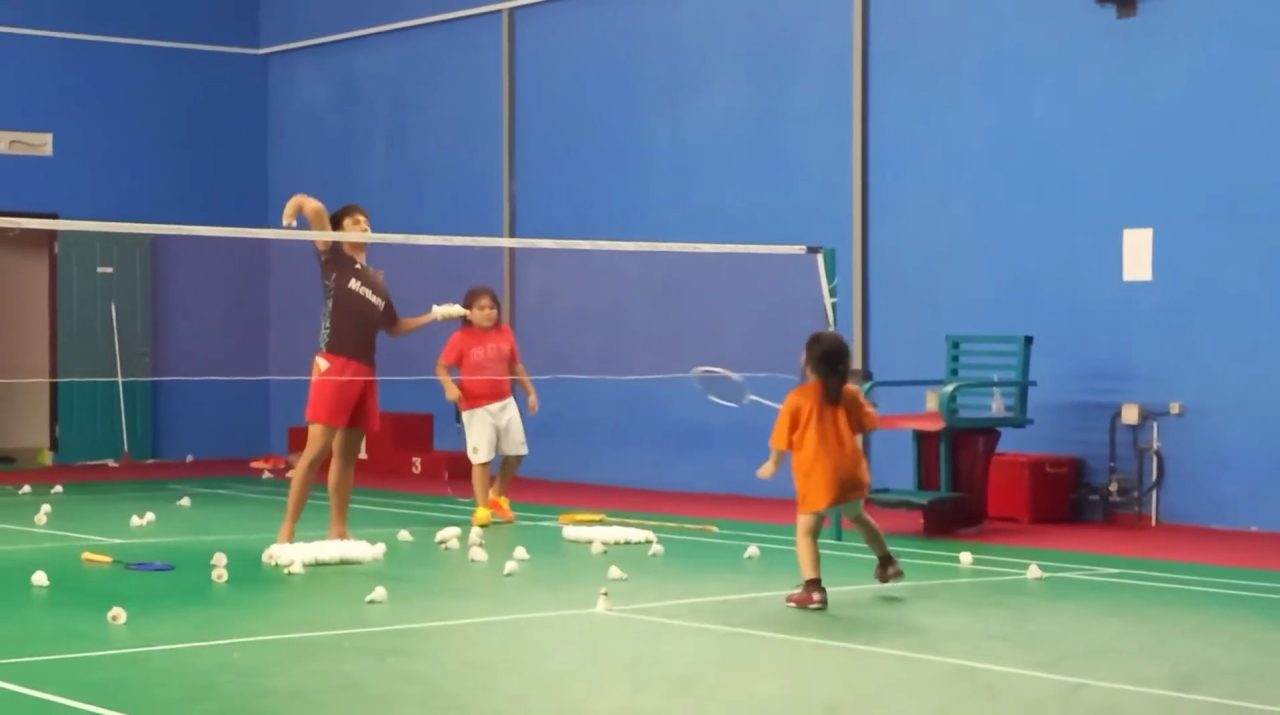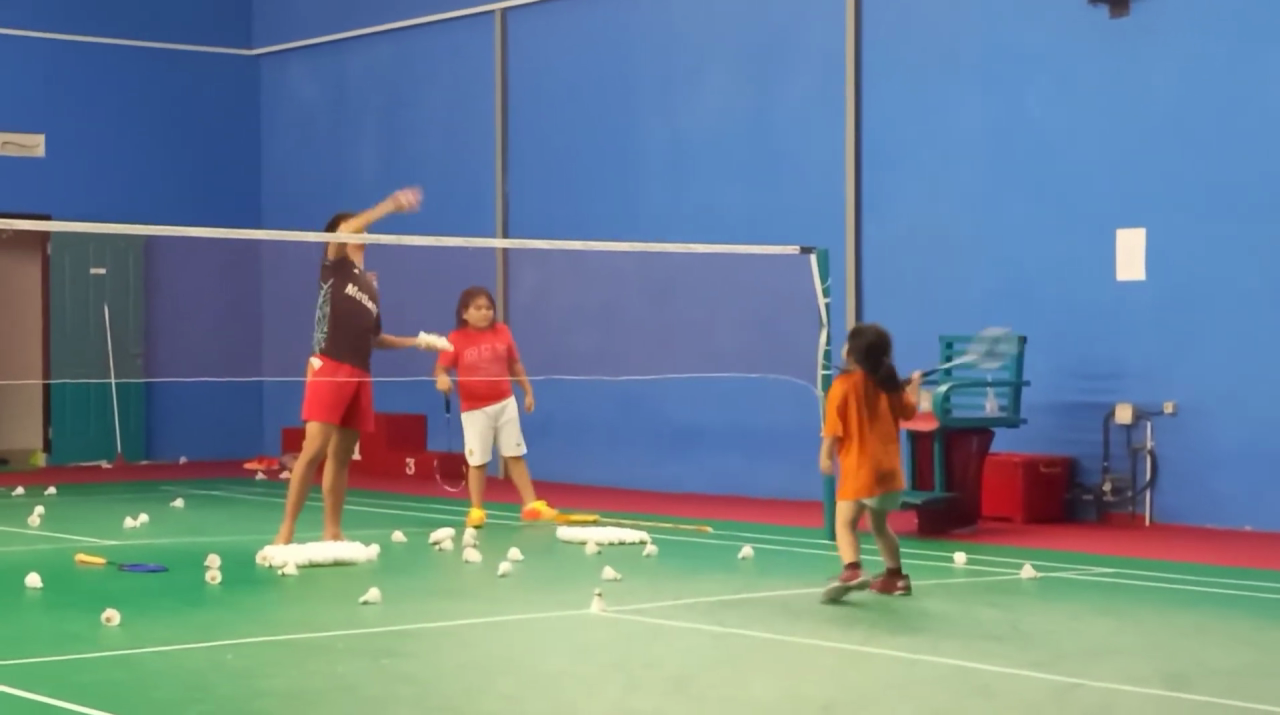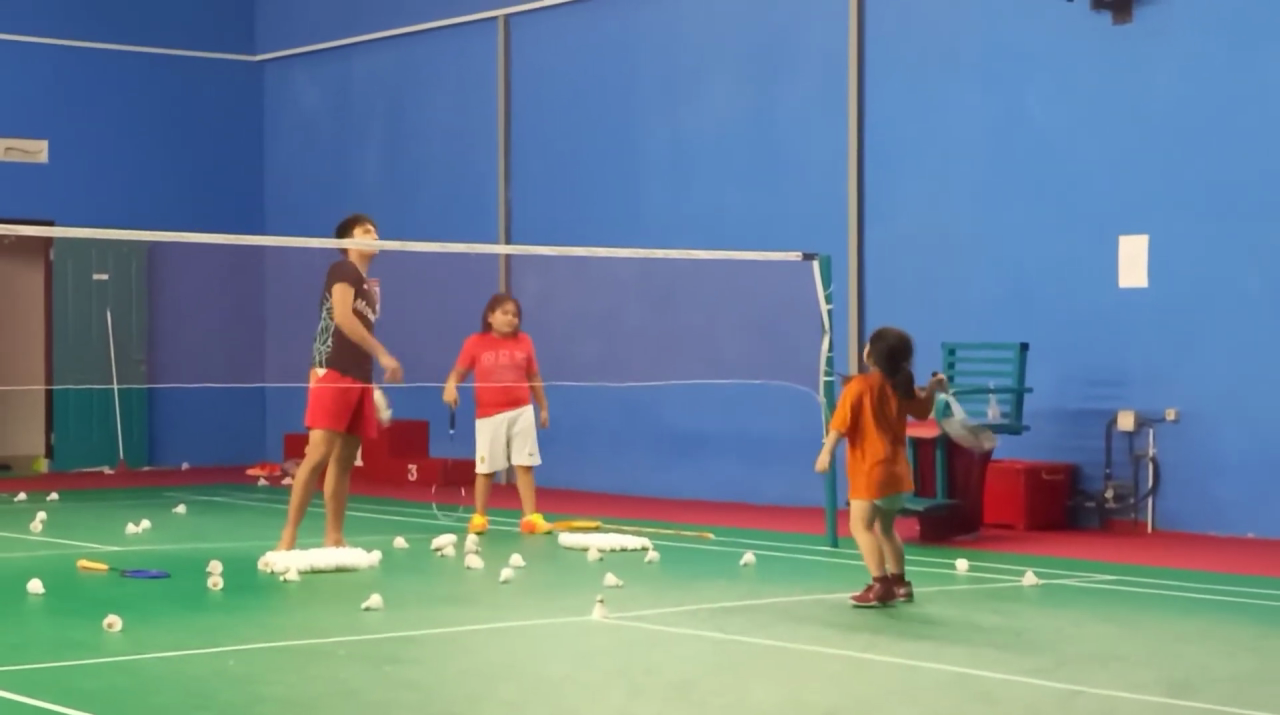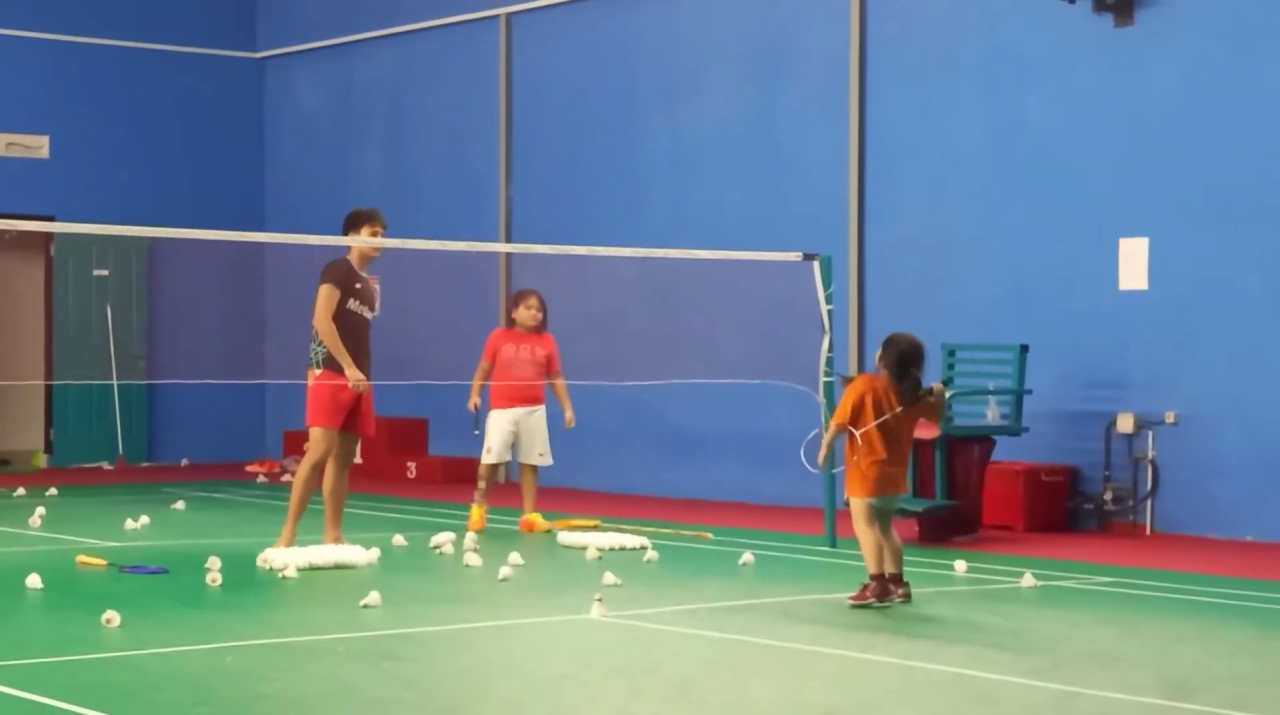
dt=0.3s
person 1, frame 1
left shoulder: (377, 281)
right shoulder: (333, 260)
left elbow: (395, 326)
right elbow: (314, 211)
left wrist: (434, 314)
right wrist: (296, 205)
left hip: (363, 373)
right hip: (333, 368)
left knee: (348, 458)
right knee: (317, 452)
left ankle: (339, 534)
right ankle: (287, 532)
person 1, frame 2
left shoulder: (370, 286)
right shoulder: (336, 263)
right elbow: (344, 233)
left wrist: (419, 340)
right wrist: (391, 205)
left hip: (360, 375)
right hip: (328, 367)
left knee: (341, 456)
right knee: (314, 449)
left ankle: (332, 531)
right ankle: (285, 531)
person 1, frame 3
left shoulder: (367, 285)
right shoulder: (343, 270)
right elbow: (343, 317)
left wrist: (375, 393)
right wrist: (383, 355)
left hip: (357, 380)
right hip: (331, 375)
left knee: (344, 460)
right knee: (318, 455)
left ankle: (334, 537)
right ankle: (288, 537)
person 1, frame 4
left shoulder: (369, 286)
right shoulder: (337, 270)
right elbow: (321, 321)
right wrist: (348, 367)
left hip: (357, 380)
right hip: (330, 375)
left knee: (343, 458)
right knee: (320, 452)
left ankle: (333, 534)
right ankle: (288, 532)
person 2, frame 1
left shoulder: (796, 399)
right shoulder: (849, 394)
left elbow: (781, 441)
right elbow: (868, 423)
left wrist: (770, 466)
left hip: (816, 481)
right hip: (851, 476)
left knee: (805, 534)
right knee: (858, 519)
left ankle: (812, 589)
right ankle: (887, 562)
person 2, frame 2
left shoulder: (843, 385)
right shoulder: (889, 385)
left elbow: (833, 428)
right elbow: (908, 410)
left wrist: (826, 456)
right wrist: (913, 384)
left hip: (859, 472)
right hip: (888, 468)
left knee: (845, 524)
right knee: (878, 524)
left ankle: (852, 571)
right ankle: (895, 576)
person 2, frame 3
left shoulder: (859, 386)
right shoulder: (903, 388)
left elbow: (840, 424)
right elbow: (922, 412)
left wrist: (826, 453)
right wrist: (932, 390)
left hip: (869, 472)
right hip: (895, 472)
left knee: (862, 528)
right knee: (885, 528)
left ankle: (881, 586)
right ankle: (899, 582)
person 2, frame 4
left shoulder: (864, 385)
right shoulder: (913, 394)
left elbow: (841, 419)
right elbow: (936, 415)
left wrist: (825, 444)
right wrist: (939, 395)
left hip: (867, 471)
right hip: (894, 473)
left knee: (864, 525)
right knee: (885, 527)
left ankle: (877, 584)
right ankle: (897, 583)
person 3, frame 1
left shoulder: (505, 333)
right shoulder: (460, 338)
left elbow: (515, 365)
right elbow: (441, 368)
left wrist: (530, 392)
right wrist: (449, 386)
left hip: (505, 402)
right hip: (476, 407)
left knee: (516, 452)
right knee: (481, 458)
left ankle: (496, 495)
right ankle: (482, 508)
person 3, frame 2
left shoulder: (502, 332)
right shoulder: (455, 339)
left elbow: (514, 365)
right elbow: (440, 368)
left wrist: (528, 392)
right wrist: (442, 378)
left hip: (505, 403)
right hip: (475, 408)
left knee: (515, 455)
right knee: (477, 460)
left ankle: (533, 505)
right ankle: (476, 510)
person 3, frame 3
left shoulder: (524, 343)
right shoulder: (476, 343)
left elbow: (534, 378)
right elbow: (458, 372)
left wrist: (544, 407)
right wrist: (450, 388)
left hip: (522, 412)
right hip: (489, 415)
left knee: (525, 465)
right knee: (486, 467)
left ankle: (530, 516)
right ankle: (479, 516)
person 3, frame 4
left shoulder: (547, 341)
right shoulder: (499, 337)
left elbow: (556, 378)
right elbow: (483, 369)
left wrist: (567, 408)
right wrist: (475, 394)
left hip: (534, 410)
right hip: (502, 409)
left knee: (530, 464)
right knee: (491, 458)
left ankle: (529, 515)
right ankle: (478, 507)
